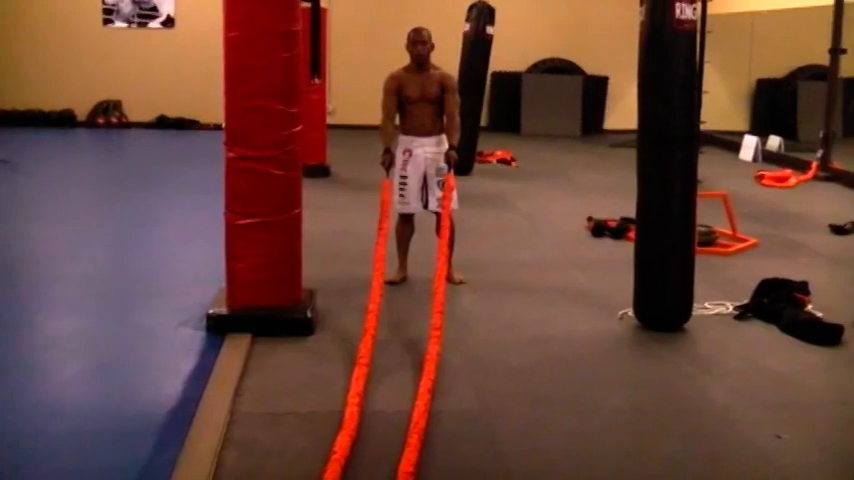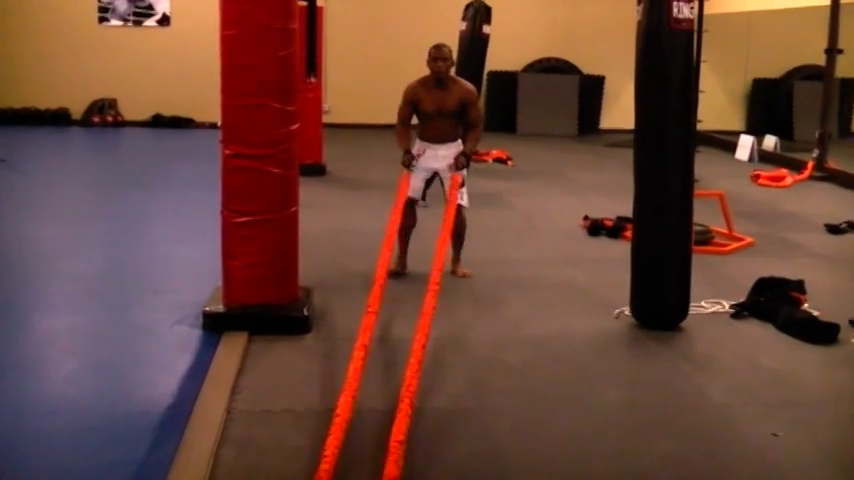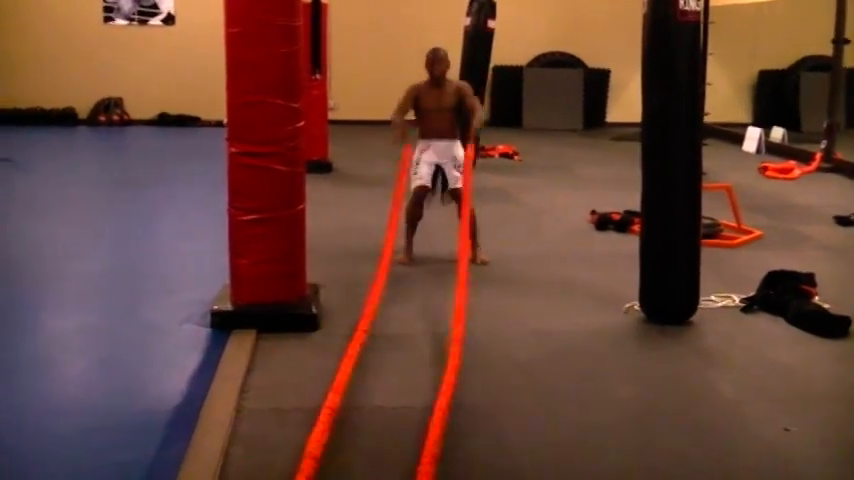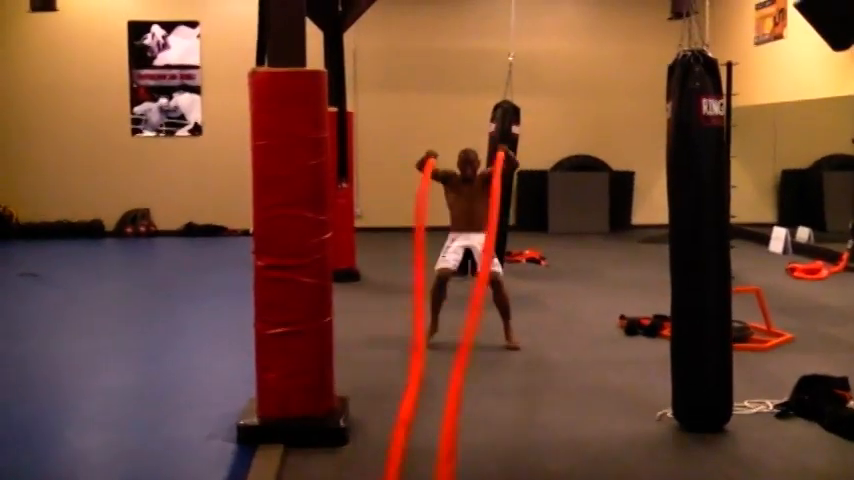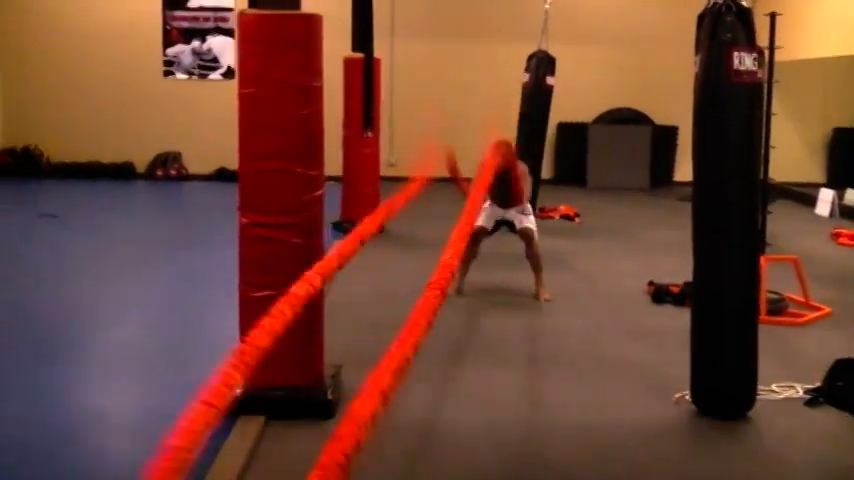
dt=1s
person 1, frame 1
left shoulder: (445, 79)
right shoulder: (395, 80)
left elbow: (452, 116)
right elbow: (388, 118)
left wrist: (452, 147)
right wrist: (387, 149)
left hip: (438, 146)
right hip: (408, 147)
left knee: (444, 210)
right knee: (405, 212)
left ankle: (448, 266)
right ankle: (402, 267)
person 1, frame 2
left shoulder: (466, 91)
right shoulder: (414, 90)
left elbow: (476, 126)
right elbow: (403, 124)
left wrist: (466, 153)
right wrist: (406, 150)
left hip: (452, 150)
right hip: (423, 149)
left knee: (457, 207)
right knee: (408, 201)
left ankle: (456, 261)
right ankle: (401, 259)
person 1, frame 3
left shoulder: (460, 88)
right shoulder: (416, 90)
left elbow: (476, 110)
right elbow: (399, 112)
left wrist: (475, 123)
right wrist: (399, 122)
left hip: (452, 148)
right hip: (426, 148)
left knee: (460, 194)
right knee: (419, 191)
left ankle: (475, 248)
right ankle: (408, 246)
person 1, frame 4
left shoulder: (487, 178)
right shoulder: (449, 178)
left elbow: (513, 165)
right elbow: (421, 168)
left wrist: (506, 153)
right wrist: (427, 159)
left hip: (481, 239)
right hip: (456, 238)
left knee: (496, 280)
right knee: (441, 277)
left ankle: (508, 332)
right ankle: (433, 324)
person 1, frame 5
left shoulder: (520, 170)
left elbow: (525, 191)
left wrist: (522, 197)
left hip: (517, 207)
right hip: (493, 205)
left knee: (529, 235)
right knee: (475, 233)
left ankle: (540, 286)
right ankle: (459, 281)
